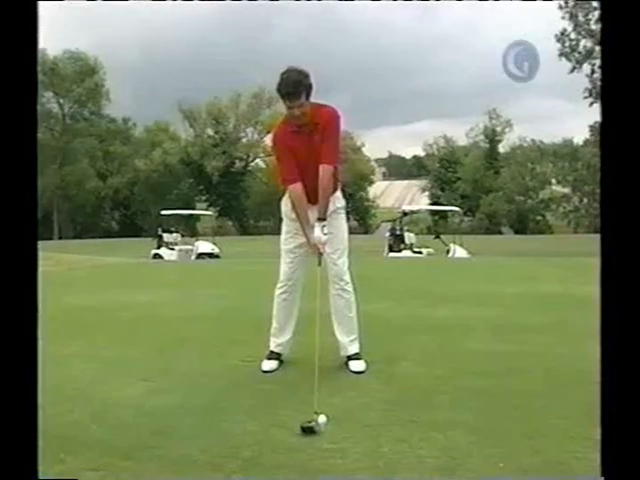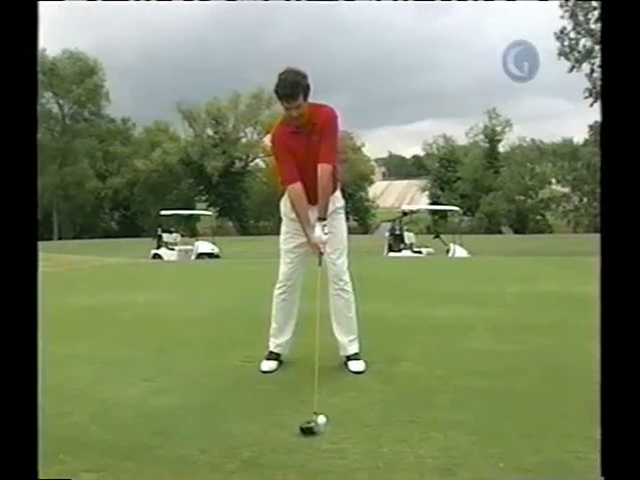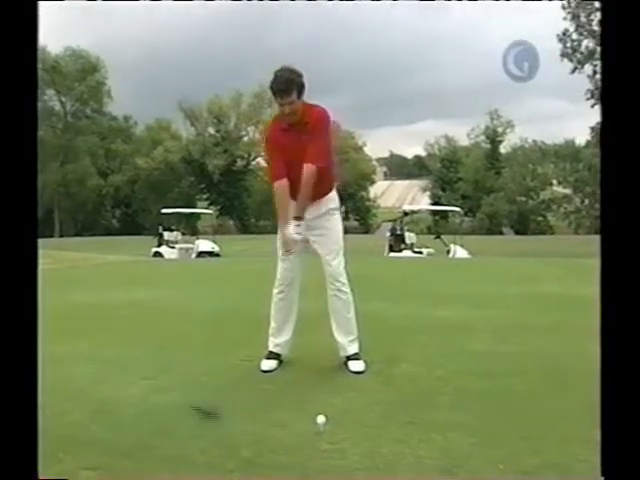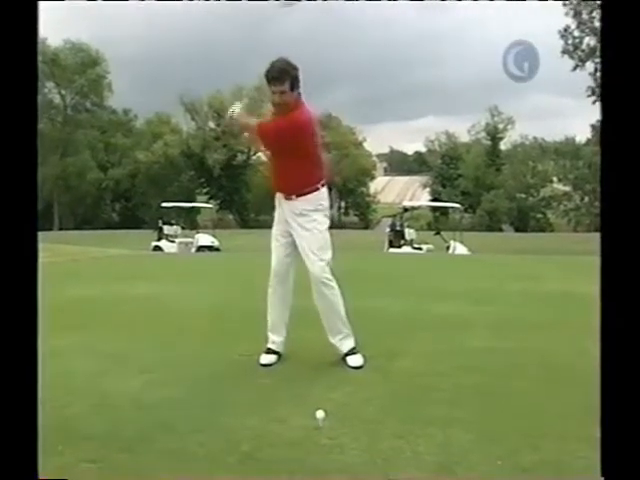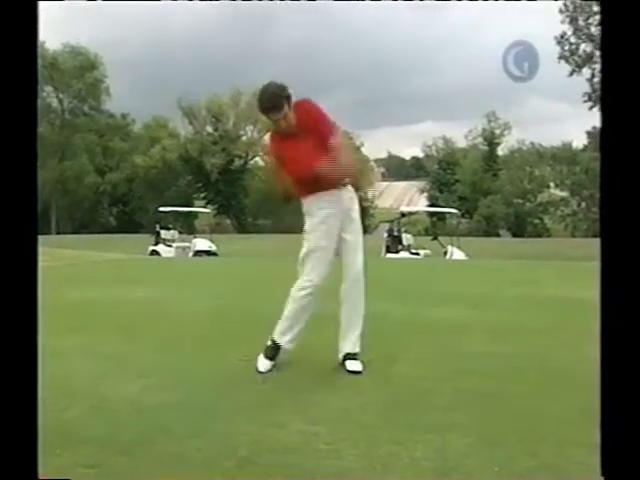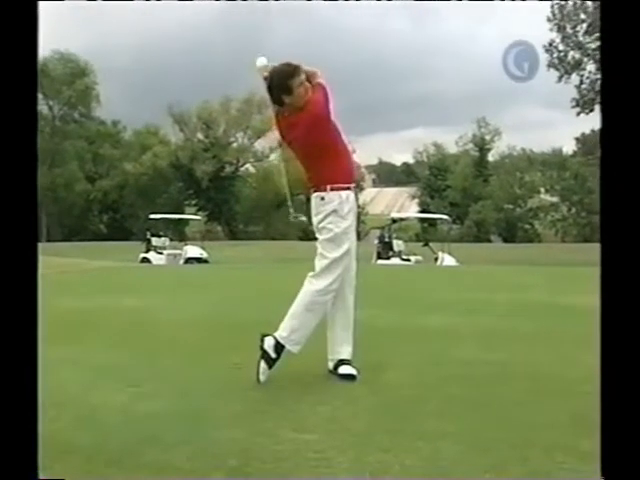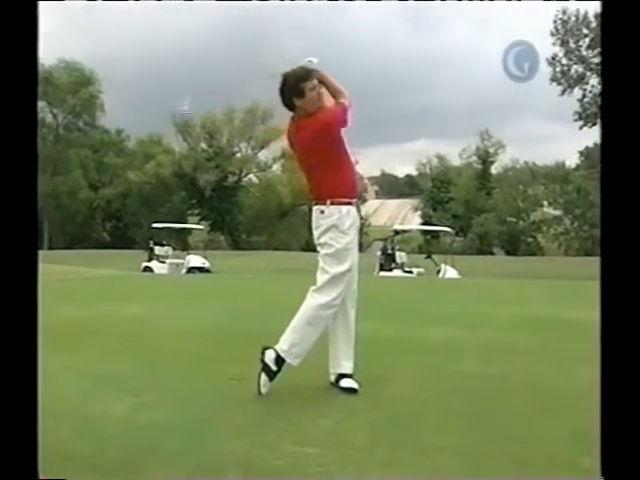
dt=0.5s
person 1, frame 1
left shoulder: (329, 117)
right shoulder: (281, 135)
left elbow: (327, 169)
right elbow: (293, 185)
left wrist: (321, 221)
right wrist: (308, 231)
left hip: (331, 204)
right hip: (295, 208)
left knee: (340, 276)
right knee: (288, 279)
left ankle: (351, 348)
right ankle: (277, 347)
person 1, frame 2
left shoulder: (327, 116)
right shoulder: (279, 136)
left elbow: (325, 169)
right elbow: (293, 184)
left wrist: (322, 221)
right wrist: (309, 232)
left hip: (330, 204)
right hip: (294, 208)
left knee: (339, 276)
right knee: (287, 279)
left ankle: (350, 348)
right ankle: (277, 348)
person 1, frame 3
left shoulder: (320, 117)
right shoulder: (273, 132)
left elbow: (310, 170)
right elbow: (279, 181)
left wrist: (301, 220)
right wrist: (285, 226)
left hip: (324, 204)
right hip: (290, 206)
left knee: (336, 277)
right knee: (285, 279)
left ankle: (350, 349)
right ankle: (277, 348)
person 1, frame 4
left shoulder: (296, 121)
right shoulder: (283, 112)
left elbow: (252, 129)
right elbow: (263, 135)
left wrist: (237, 115)
left hip: (309, 204)
right hip: (284, 203)
left knee: (319, 273)
right knee: (279, 273)
left ankle: (346, 344)
right ankle: (275, 343)
person 1, frame 5
left shoulder: (308, 109)
right shoulder: (275, 144)
left elbow: (335, 136)
right elbow: (320, 171)
left wrist: (345, 159)
right wrist: (342, 168)
left hip: (344, 198)
right hip: (320, 207)
left knee: (355, 275)
right knee: (310, 281)
left ankle: (349, 349)
right ankle: (278, 342)
person 1, frame 6
left shoulder: (284, 119)
right shoulder: (313, 114)
right elbow: (319, 76)
left wrist: (280, 75)
right wrist: (280, 80)
left hip: (337, 199)
right hip: (335, 200)
left knee: (344, 281)
right knee: (325, 278)
left ankle: (339, 356)
right ankle: (278, 342)
person 1, frame 7
left shoulder: (296, 129)
right shoulder: (322, 125)
left elbow: (331, 102)
right elbow: (343, 99)
right wrist: (321, 74)
left hip: (340, 212)
right hip: (337, 214)
left knee: (346, 295)
right knee: (328, 292)
left ankle: (341, 370)
right ankle: (279, 356)
